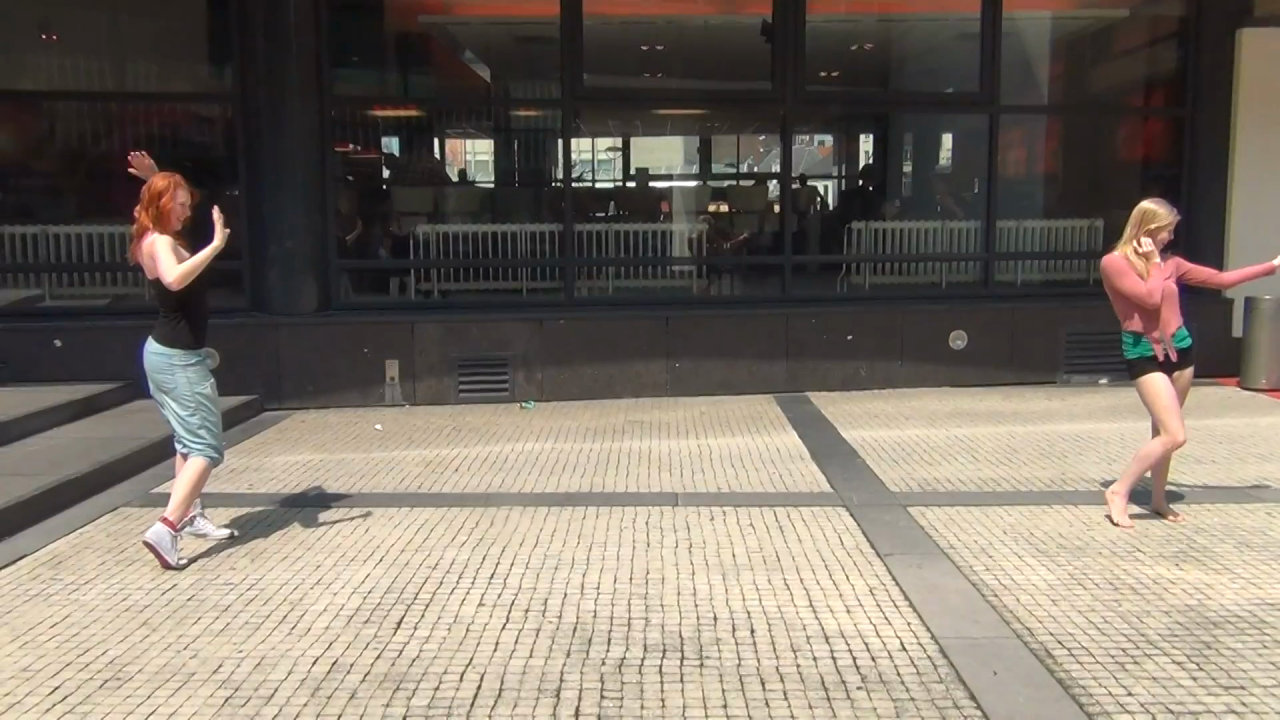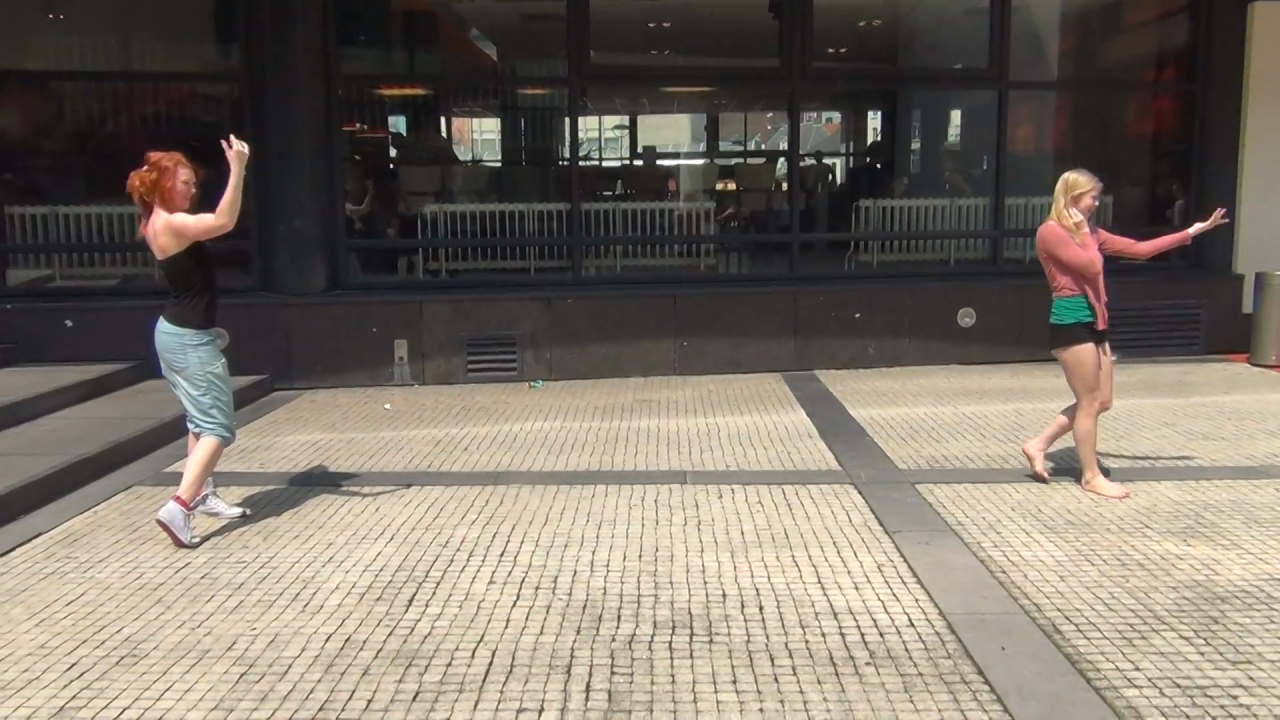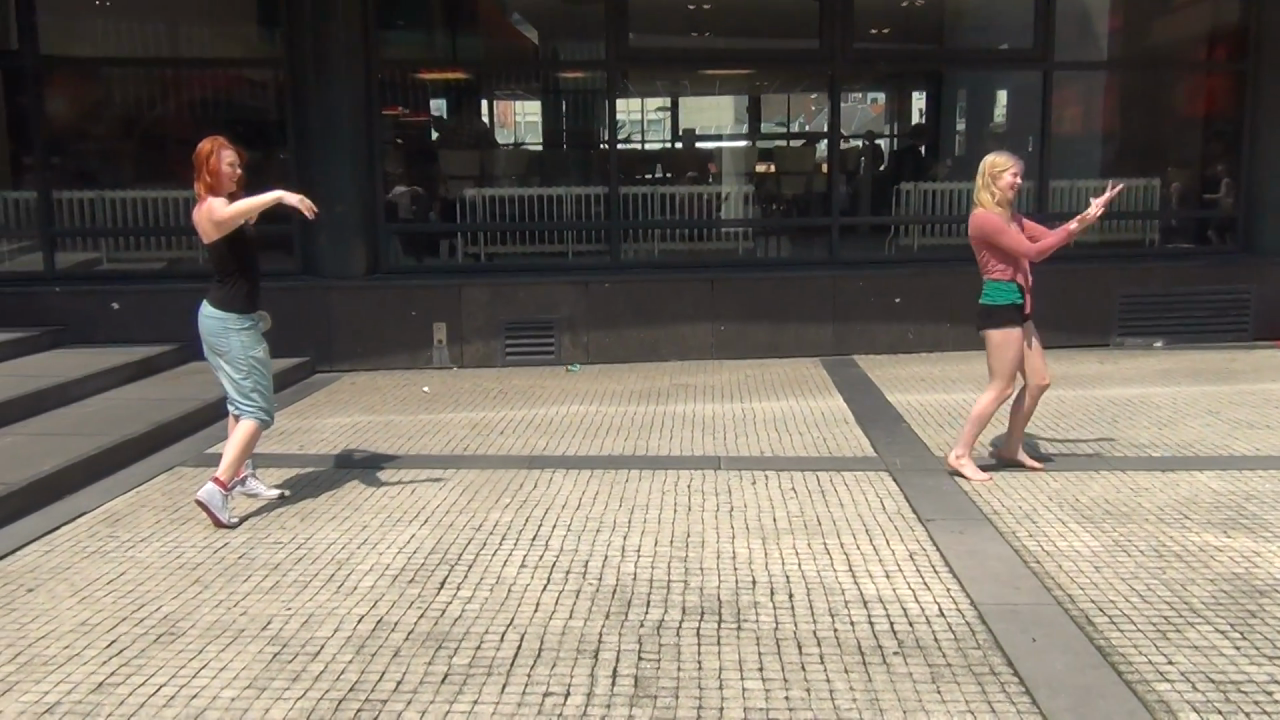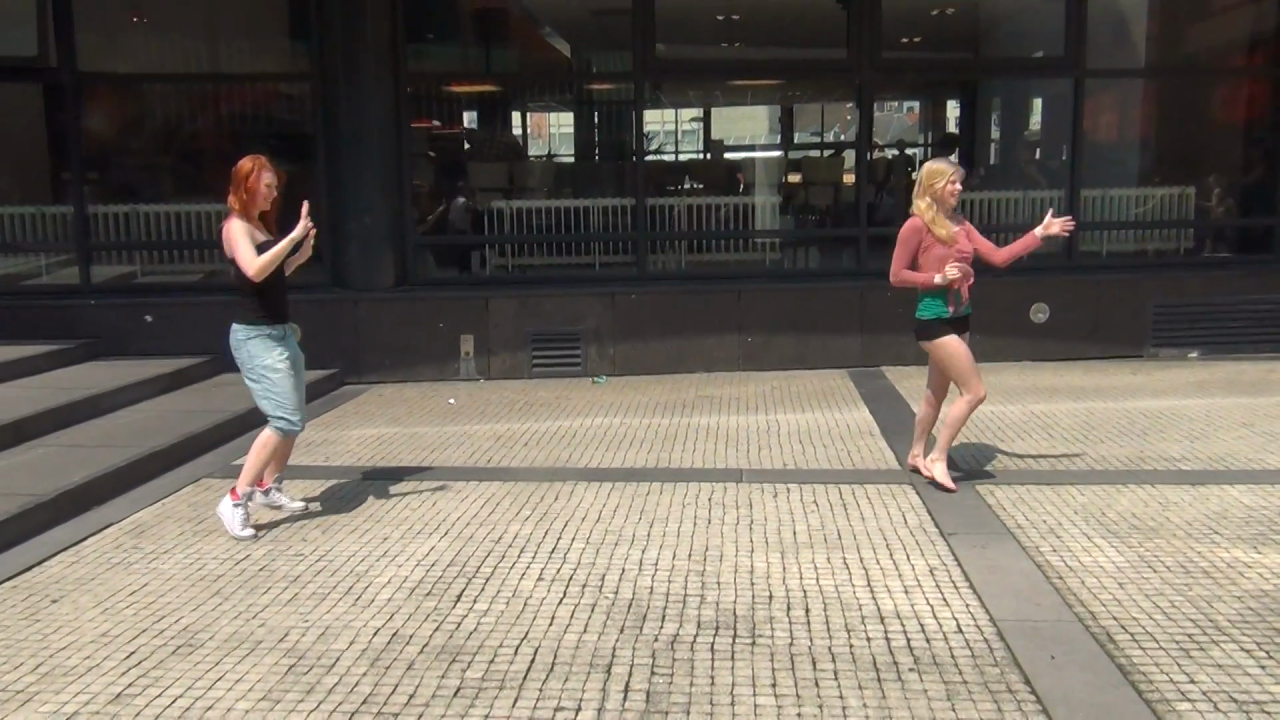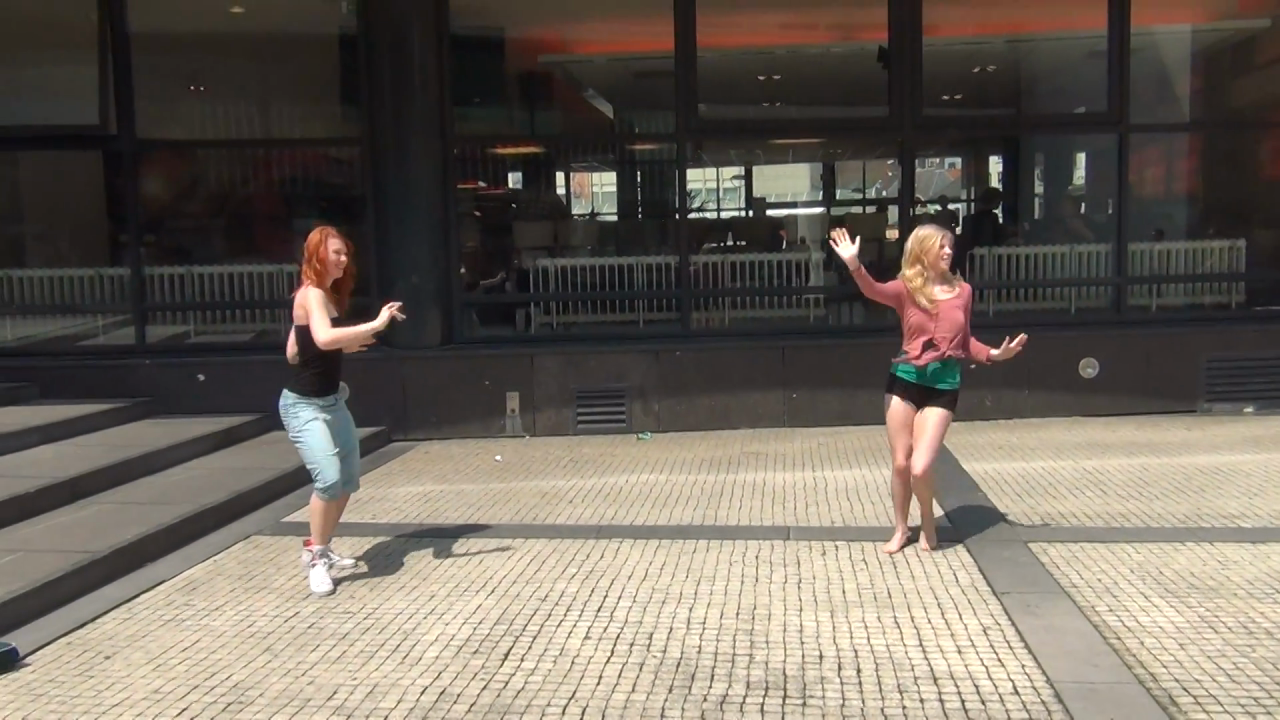
dt=0.7s
person 1, frame 1
left shoulder: (158, 238)
right shoulder: (160, 242)
left elbow: (165, 205)
right elbow: (175, 279)
left wrist: (155, 186)
right wrist: (214, 246)
left hip: (168, 353)
right hip: (177, 360)
left knee: (189, 441)
right knee: (205, 448)
left ankle: (190, 515)
right ankle: (165, 530)
person 1, frame 2
left shoulder: (158, 222)
right shoulder: (170, 223)
right elbow: (224, 223)
right wrist: (238, 170)
left hip: (175, 332)
right hip: (190, 338)
left knee: (200, 419)
right knee: (217, 426)
left ankle: (201, 493)
right ankle: (178, 506)
person 1, frame 3
left shoulder: (205, 208)
right shoulder: (213, 206)
right elbow: (228, 215)
left wrist: (249, 215)
right wrist: (279, 195)
left hip: (218, 315)
right hip: (232, 321)
left knee: (241, 402)
right knee: (256, 409)
left ankle: (241, 476)
right ankle: (217, 488)
person 1, frame 4
left shoulder: (262, 225)
right shoulder: (236, 226)
right elbow: (253, 271)
left wrist: (296, 259)
right wrist: (294, 237)
left hip: (282, 333)
right hip: (255, 338)
left knee: (292, 418)
right knee: (284, 419)
left ankle: (268, 487)
right ankle: (236, 499)
person 1, frame 5
left shoulder: (329, 294)
right shoulder: (311, 295)
right elbow: (324, 339)
left wrist: (351, 344)
right wrist: (376, 324)
left hip: (330, 401)
right hip: (303, 404)
left knee: (346, 478)
right knee: (329, 478)
left ankle: (318, 549)
right ankle: (316, 557)
person 2, frame 1
left shoulder: (1170, 262)
right shoulder: (1114, 263)
left elbow: (1221, 279)
right elbow: (1151, 298)
right wrist: (1155, 262)
left hip: (1179, 349)
right hip: (1144, 354)
left knee: (1163, 432)
right knee: (1174, 436)
left ankle: (1158, 499)
right ankle: (1119, 491)
person 2, frame 2
left shoulder: (1086, 233)
right shoulder: (1050, 232)
left elbow: (1142, 250)
right elbow: (1092, 266)
left wrist: (1193, 231)
right wrist: (1084, 231)
left hip: (1090, 321)
right hip: (1071, 323)
left knee: (1099, 400)
right knee: (1091, 402)
left ankle: (1039, 444)
right ankle: (1092, 477)
person 2, frame 3
left shoulder: (1008, 215)
right shoulder: (983, 218)
left elbow: (1048, 236)
right elbow: (1033, 251)
left wrist: (1093, 210)
right wrist: (1075, 225)
left hip: (1018, 305)
right hip: (1000, 307)
left knee: (1039, 382)
right knee: (1000, 388)
left ankle: (1013, 448)
right ankle: (960, 455)
person 2, frame 4
left shoulder: (962, 225)
right shoulder: (916, 226)
left elbow: (999, 258)
right elbow: (897, 276)
left wrist: (1039, 234)
right wrist: (937, 279)
left hip: (959, 316)
right hip: (934, 318)
left knee: (936, 392)
right knee: (975, 392)
left ankle: (918, 455)
right ankle: (936, 458)
person 2, frame 5
left shoulder: (962, 291)
right shoulder: (905, 288)
right elbow: (874, 291)
left wrist: (995, 354)
right wrist: (854, 265)
left hip: (942, 388)
right hip: (906, 382)
left knee: (920, 469)
right knee: (900, 464)
left ankle: (928, 522)
right ankle: (900, 529)
